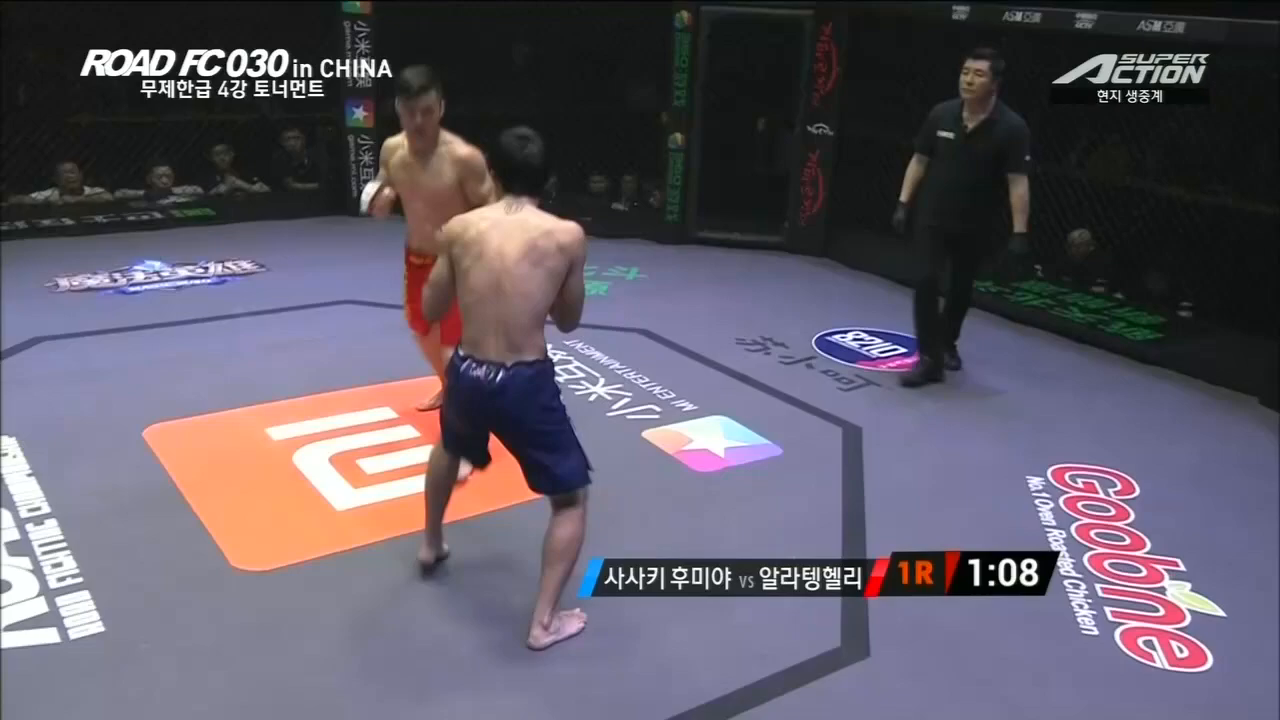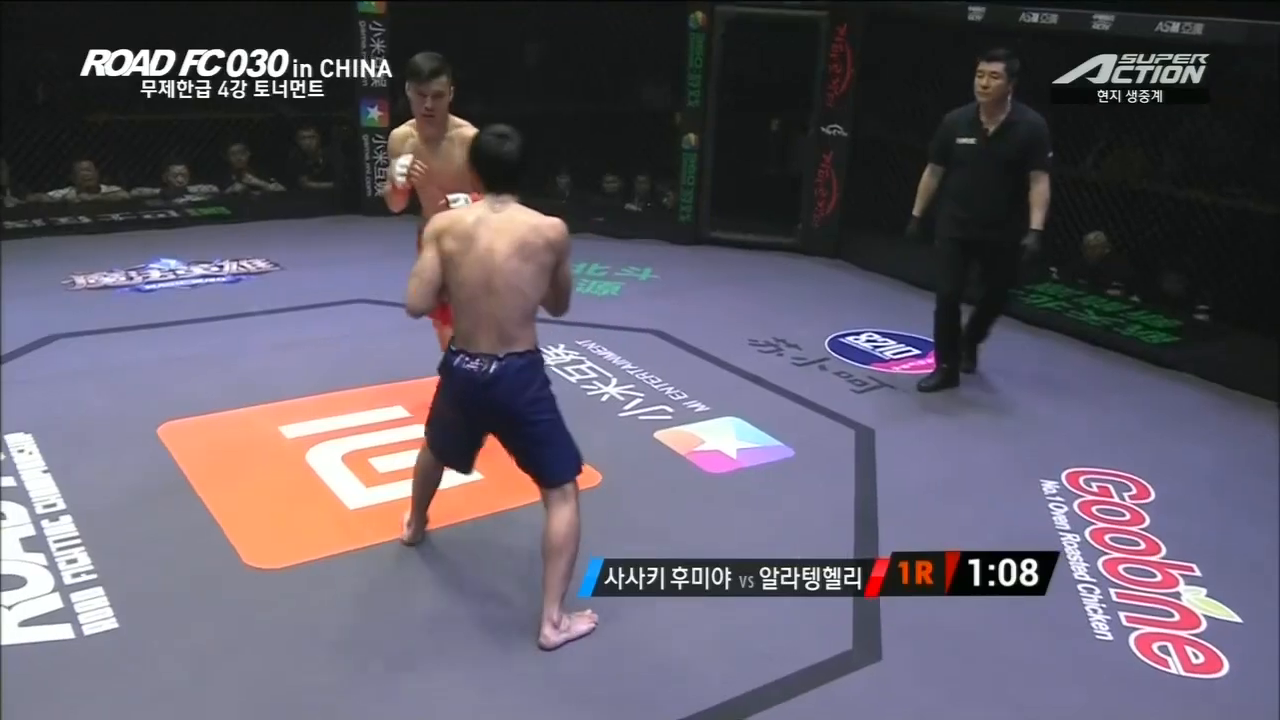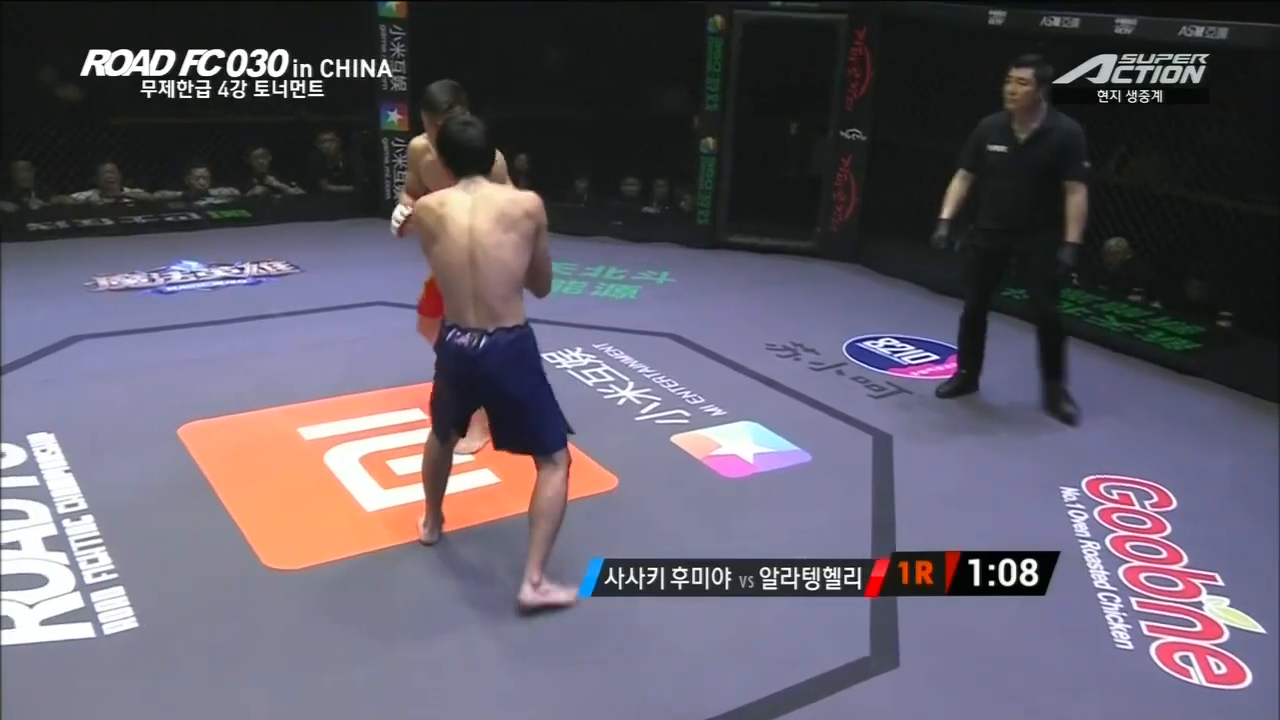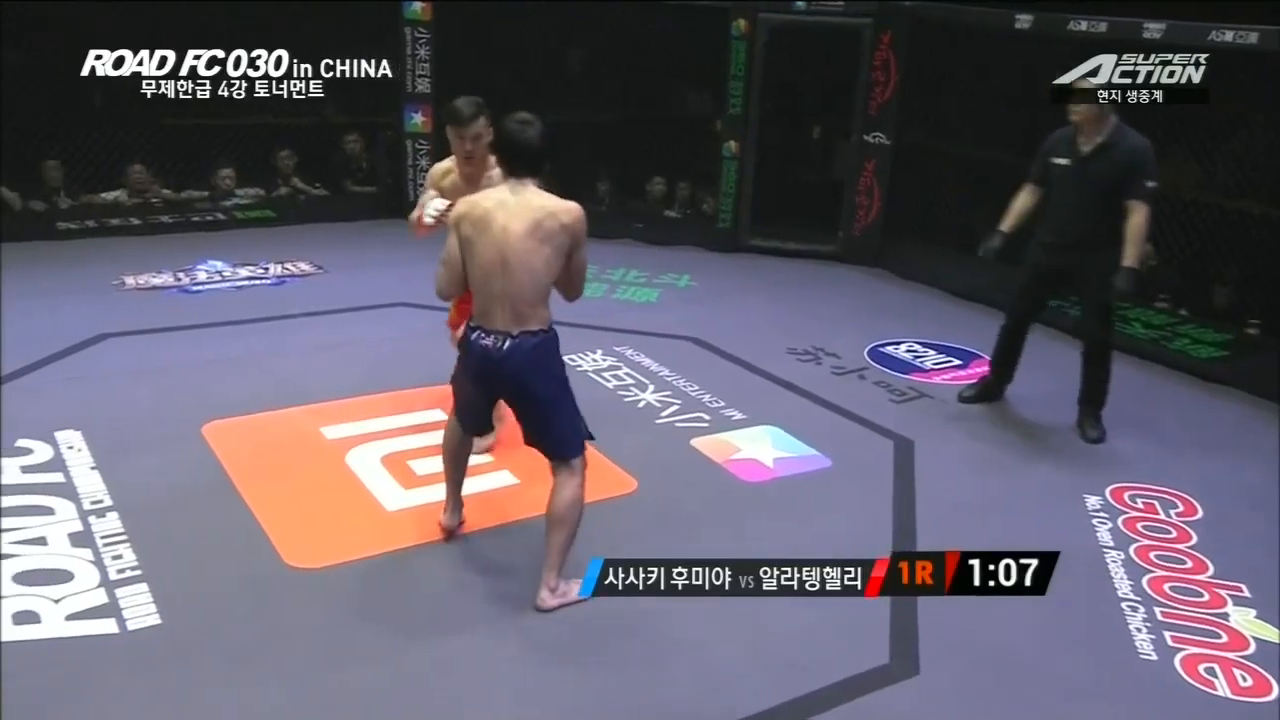
dt=0.3s
person 1, frame 1
left shoulder: (458, 229)
right shoulder: (567, 236)
left elbow: (433, 308)
right elbow: (569, 321)
left hip: (467, 374)
right hip: (526, 383)
left knee: (449, 447)
right knee: (571, 499)
left ankle: (431, 544)
right ankle: (545, 621)
person 1, frame 2
left shoulder: (444, 226)
right shoulder: (551, 231)
left elbow: (416, 305)
right elbow: (560, 306)
left hip: (462, 368)
right hip: (519, 375)
left knee: (437, 447)
right knee: (562, 493)
left ankle: (415, 523)
right ankle: (554, 620)
person 1, frame 3
left shoulder: (427, 210)
right shoulder: (527, 205)
right elbow: (542, 286)
left hip: (455, 346)
right hip: (510, 348)
left knee: (442, 436)
right knee: (554, 461)
left ankle: (432, 521)
right ankle: (535, 582)
person 1, frame 4
left shoulder: (466, 210)
right shoulder: (568, 215)
left elbow: (446, 290)
right elbow: (573, 291)
left hip: (479, 345)
right hip: (533, 351)
left knee: (461, 423)
right knee: (570, 467)
left ankle: (452, 510)
right ankle: (552, 585)
person 2, frame 1
left shoulder: (1011, 127)
right shoulder: (940, 114)
left elbow: (1017, 182)
right elbow: (919, 160)
left wrist: (1019, 231)
right wrist: (904, 203)
left hip: (975, 224)
right hip: (932, 217)
left knee: (961, 288)
right knee: (927, 281)
left ankle: (947, 342)
right ankle: (930, 359)
person 2, frame 2
left shoulder: (1031, 126)
right shoulder: (955, 122)
left elbow: (1039, 181)
right elbow: (934, 171)
left wrist: (1034, 229)
right wrist: (917, 214)
left hip: (1002, 231)
right hip: (955, 226)
left knee: (997, 296)
right knee: (948, 295)
left ankle: (969, 341)
right ankle: (947, 366)
person 2, frame 3
left shoulder: (1066, 133)
right shoulder: (989, 128)
left elbow: (1075, 191)
right elbow: (963, 177)
left wrist: (1071, 243)
right wrist: (945, 219)
left hip: (1039, 239)
right hip: (988, 234)
left knee: (1047, 313)
right knee: (974, 307)
left ankle: (1054, 387)
right ankle: (967, 374)
person 2, frame 4
left shoulder: (1134, 149)
right shoulder: (1057, 142)
left elbow: (1137, 212)
right elbow: (1032, 191)
left wrist: (1129, 267)
right wrist: (1002, 232)
left hip: (1098, 258)
right hip: (1049, 249)
left knee: (1097, 336)
right knee: (1017, 317)
left ankle: (1090, 411)
right ankle: (994, 382)
person 3, frame 1
left shoulder: (464, 158)
right shoulder: (391, 150)
right elbow: (381, 210)
right wrist: (374, 198)
right hip: (417, 259)
left knee: (451, 348)
right knee: (422, 332)
right ankle: (446, 389)
person 3, frame 2
left shoulder: (470, 140)
right shoulder: (400, 139)
right elbow: (395, 205)
left wrist: (472, 204)
right wrist: (399, 184)
left knee: (456, 325)
right knee: (442, 322)
person 3, frame 3
left shoulder: (488, 160)
right shoulder: (418, 150)
right elbow: (412, 192)
right wrist: (403, 211)
right knee: (429, 326)
left ankle: (480, 423)
person 3, frame 4
left shoulder: (506, 175)
right shoulder: (440, 174)
right elbow: (417, 225)
right wrist: (427, 214)
right knee: (463, 338)
left ankle: (489, 420)
